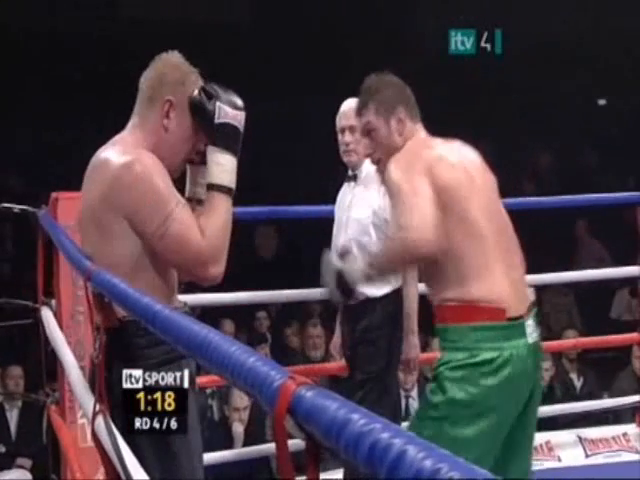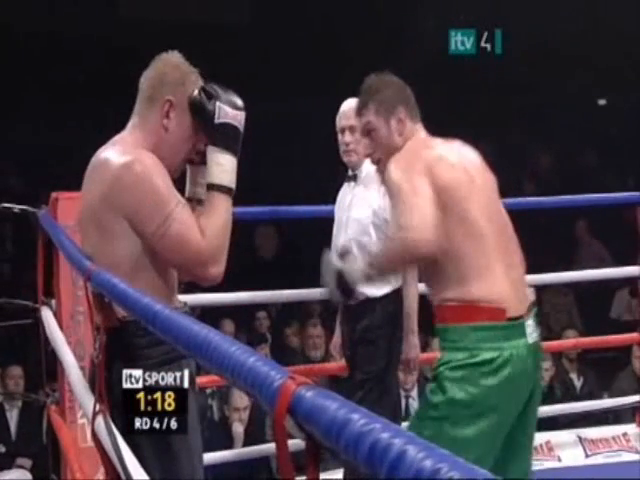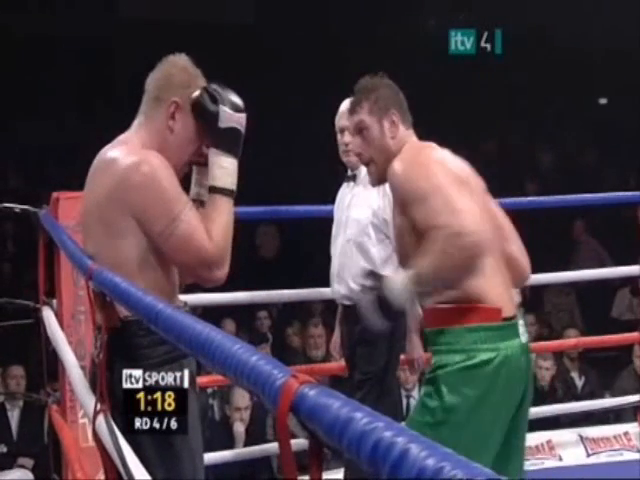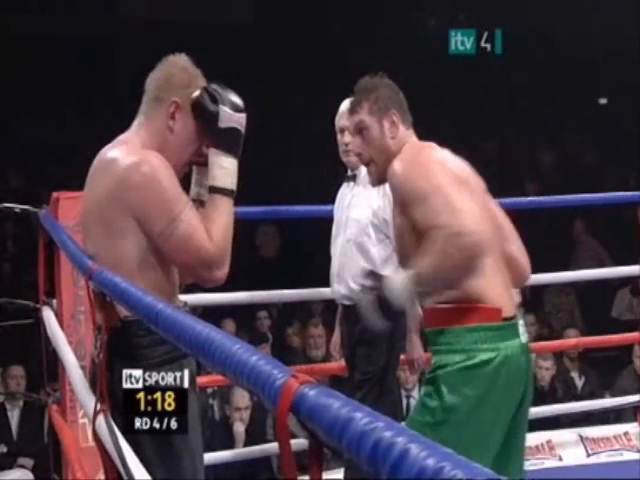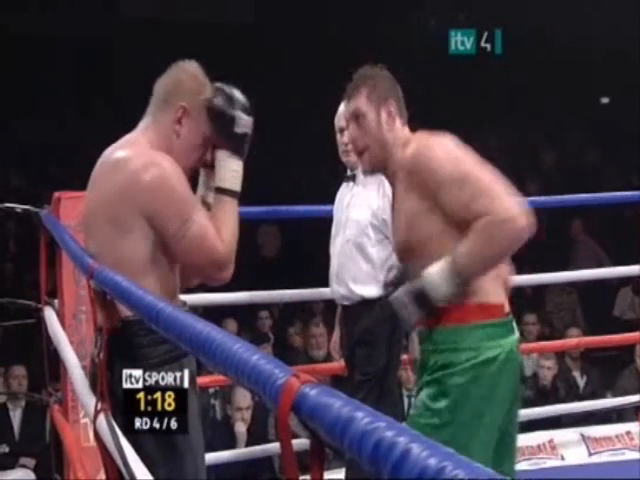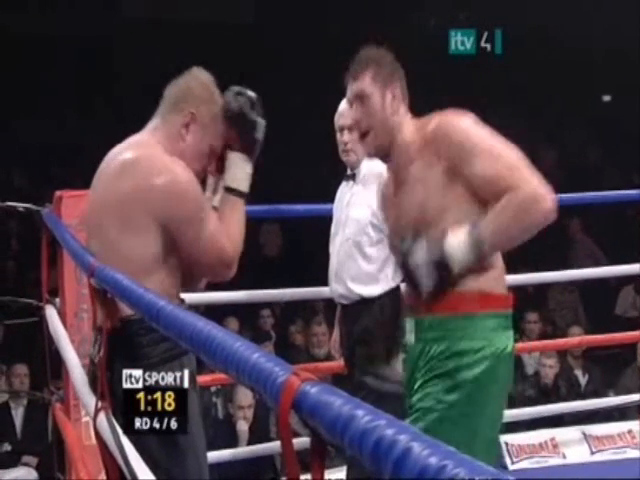
dt=0.4s
person 1, frame 1
left shoulder: (112, 160)
right shoulder: (136, 167)
left elbow: (180, 256)
right elbow: (208, 264)
left wrist: (199, 175)
right wrist: (224, 157)
left hip: (131, 350)
right hip: (147, 355)
person 1, frame 2
left shoulder: (111, 160)
right shoulder: (137, 167)
left elbow: (178, 261)
right elbow: (208, 264)
left wrist: (199, 176)
right wrist: (223, 157)
left hip: (129, 350)
right hip: (148, 355)
person 1, frame 3
left shoulder: (113, 160)
right shoulder: (144, 167)
left elbow: (179, 266)
right elbow: (212, 264)
left wrist: (202, 180)
right wrist: (225, 160)
left hip: (127, 349)
right hip: (150, 353)
person 1, frame 4
left shoulder: (112, 161)
right shoulder: (145, 168)
left elbow: (176, 267)
right elbow: (211, 266)
left wrist: (203, 180)
right wrist: (224, 161)
left hip: (124, 348)
right hip: (150, 352)
person 1, frame 5
left shoulder: (115, 161)
right shoulder: (154, 170)
right elbow: (218, 264)
left wrist: (209, 181)
right wrist: (230, 162)
left hip: (123, 347)
right hip: (151, 351)
person 1, frame 6
left shoulder: (119, 162)
right shoulder: (168, 175)
right elbow: (222, 263)
left wrist: (215, 187)
right wrist: (239, 165)
left hip: (123, 345)
right hip: (152, 349)
person 2, frame 1
left shoulder: (406, 161)
right shoulder: (462, 153)
left elbow: (419, 239)
left wrist: (356, 268)
left hip: (480, 347)
right hip: (521, 338)
person 2, frame 2
left shoulder: (405, 160)
right shoulder: (464, 154)
left elbow: (419, 239)
left wrist: (356, 269)
left hip: (478, 346)
right hip: (521, 338)
person 2, frame 3
left shoulder: (409, 164)
right shoulder: (448, 162)
left elbow: (467, 239)
right elbow: (518, 267)
left wrist: (399, 287)
left hip: (472, 349)
right hip: (508, 342)
person 2, frame 4
left shoulder: (411, 165)
right shoulder: (444, 166)
left elbow: (466, 239)
right elbow: (519, 267)
left wrist: (398, 288)
left hip: (472, 349)
right hip: (505, 341)
person 2, frame 5
left shoulder: (425, 153)
right shoulder: (402, 185)
left elbow: (512, 220)
left wrist: (435, 283)
left hip: (469, 347)
right hip: (476, 345)
person 2, frame 6
left shoulder: (446, 132)
right shoulder: (390, 188)
left elbow: (537, 199)
left wrist: (454, 250)
left hip: (468, 336)
right hip: (428, 338)
person 3, frame 1
left shoulder: (387, 184)
right shoulder: (345, 191)
left elbow: (410, 262)
left wrist: (411, 334)
right wrist: (340, 325)
left hip: (382, 311)
right hip: (354, 311)
left knee: (369, 411)
right knee: (379, 409)
person 3, frame 2
left shoulder: (388, 184)
right shoulder: (345, 191)
left elbow: (410, 263)
left wrist: (411, 334)
right wrist: (340, 324)
left hip: (382, 311)
right hip: (354, 311)
left knee: (367, 411)
right knee: (378, 408)
person 3, frame 3
left shoulder: (387, 185)
right shoulder: (344, 190)
right wrist: (339, 324)
left hip: (381, 312)
right hip: (353, 312)
left knee: (366, 411)
right knee: (380, 408)
person 3, frame 4
left shoulder: (388, 184)
right shoulder: (345, 190)
right wrist: (340, 323)
left hip: (380, 313)
right hip: (353, 312)
left knee: (366, 409)
right knee: (379, 407)
person 3, frame 5
left shoulder: (386, 182)
right shoulder: (344, 190)
right wrist: (339, 322)
left hip: (379, 312)
right hip: (353, 311)
left knee: (368, 409)
right knee: (380, 406)
person 3, frame 6
left shoulder: (385, 179)
right shoulder: (344, 188)
right wrist: (339, 320)
left hip: (379, 310)
right hip: (352, 310)
left knee: (370, 407)
right knee: (375, 405)
